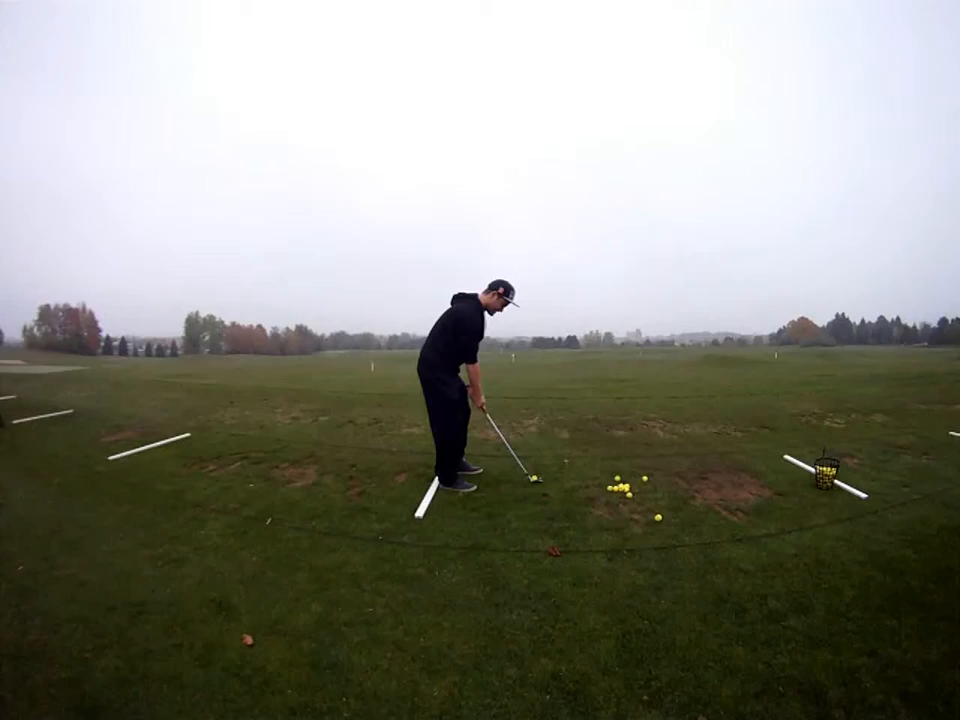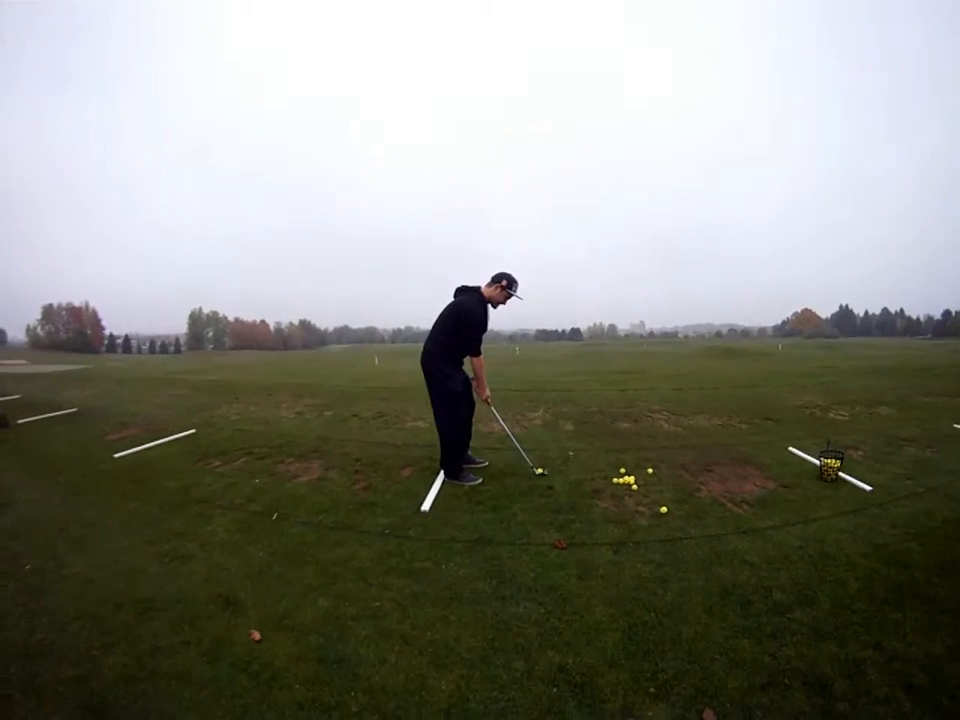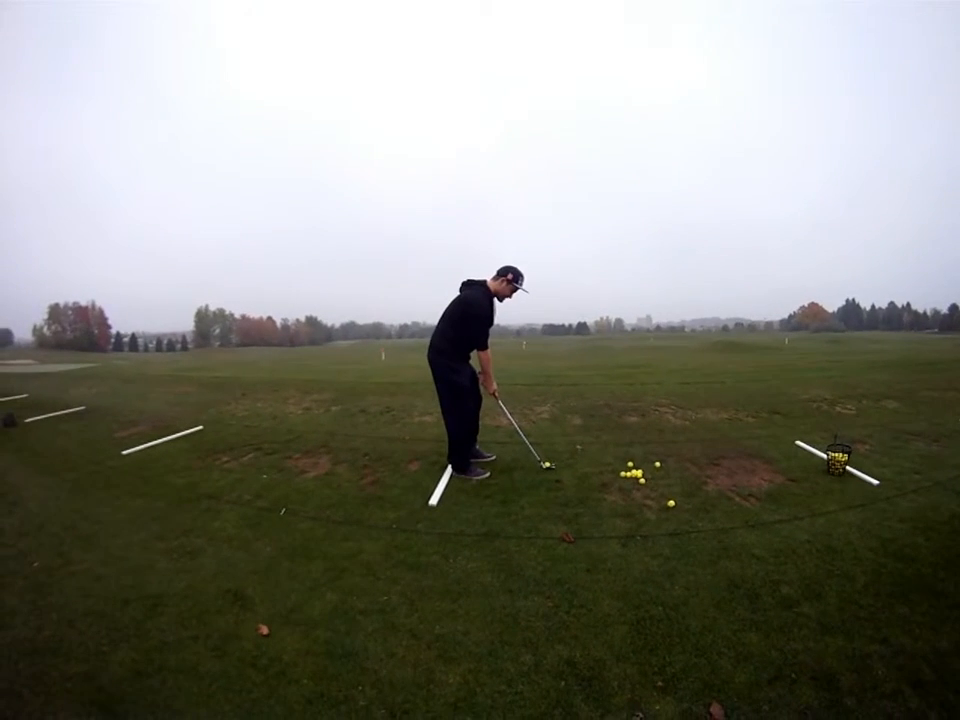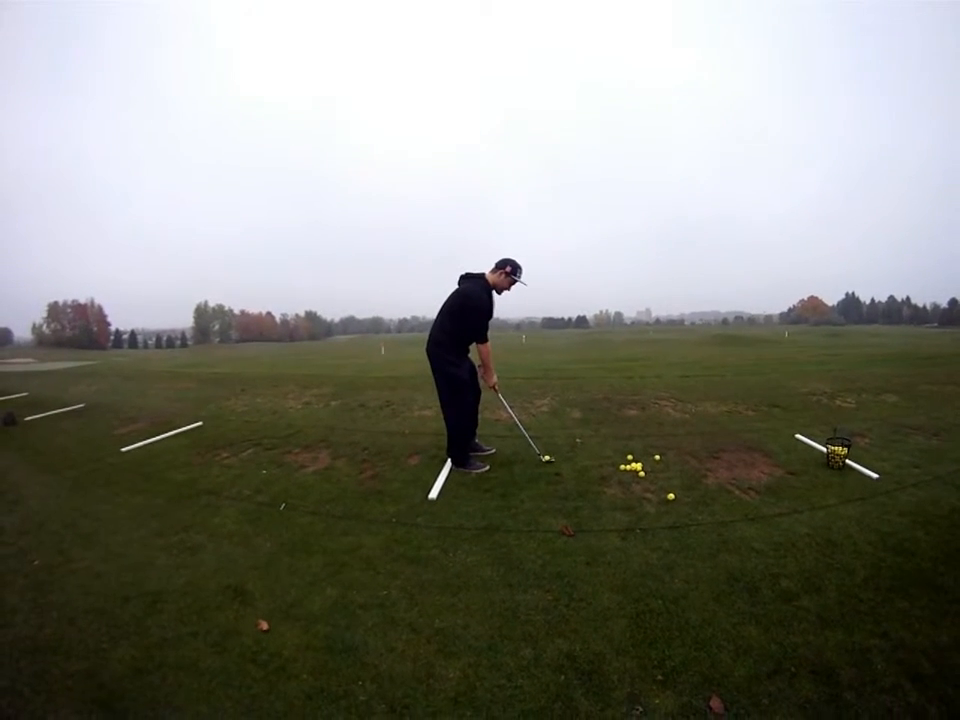
dt=0.3s
person 1, frame 1
left shoulder: (470, 309)
right shoulder: (469, 313)
left elbow: (467, 354)
right elbow: (470, 358)
left wrist: (473, 386)
right wrist: (478, 393)
left hip: (444, 368)
right hip: (435, 370)
left knee: (461, 414)
right knee: (448, 421)
left ankle: (456, 461)
right ankle: (447, 477)
person 1, frame 2
left shoulder: (473, 301)
right shoulder: (472, 306)
left elbow: (471, 347)
right elbow: (474, 351)
left wrist: (477, 378)
right wrist: (483, 385)
left hip: (448, 361)
right hip: (438, 363)
left knee: (465, 407)
right knee: (452, 414)
left ankle: (461, 454)
right ankle: (452, 470)
person 1, frame 3
left shoulder: (479, 296)
right shoulder: (478, 300)
left elbow: (478, 341)
right elbow: (481, 345)
left wrist: (485, 373)
right wrist: (490, 380)
left hip: (455, 356)
right hip: (445, 358)
left knee: (473, 401)
right knee: (460, 408)
left ankle: (469, 448)
right ankle: (460, 464)
person 1, frame 4
left shoulder: (478, 289)
right shoulder: (476, 294)
left elbow: (478, 334)
right elbow: (481, 338)
left wrist: (484, 365)
right wrist: (490, 372)
left hip: (454, 349)
right hip: (444, 351)
left knee: (472, 394)
right knee: (458, 402)
left ankle: (468, 441)
right ankle: (459, 458)
